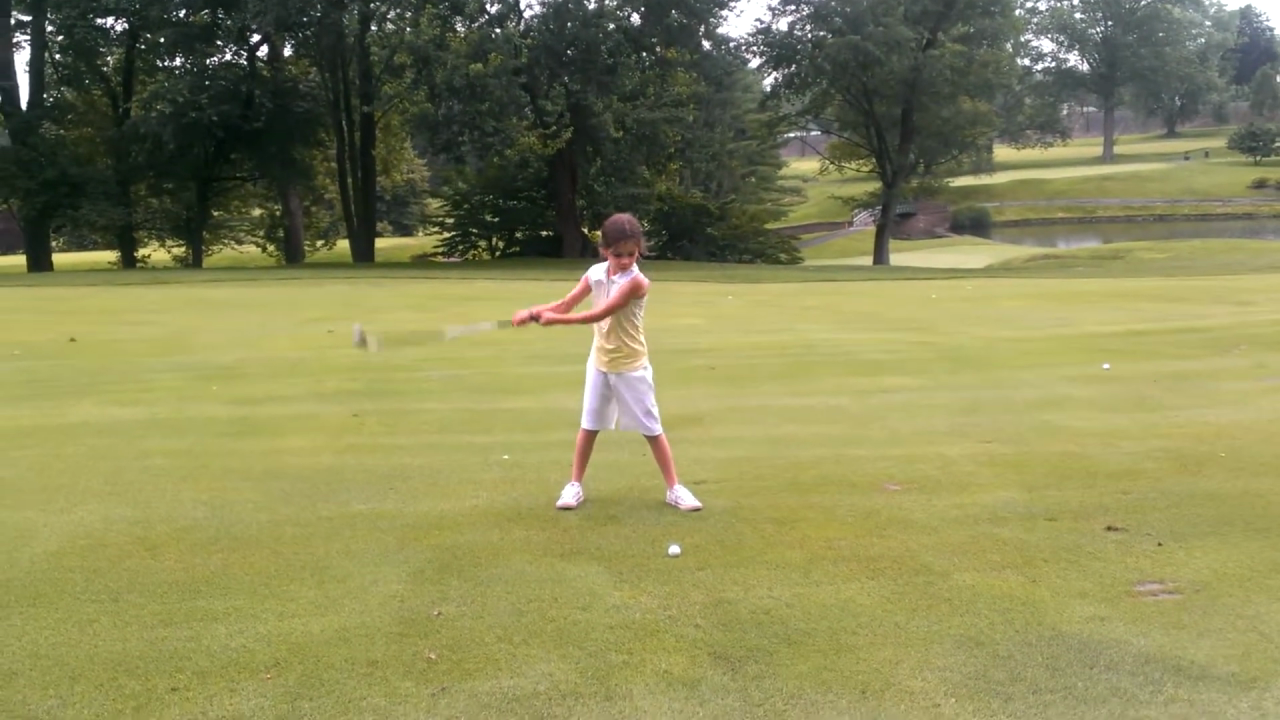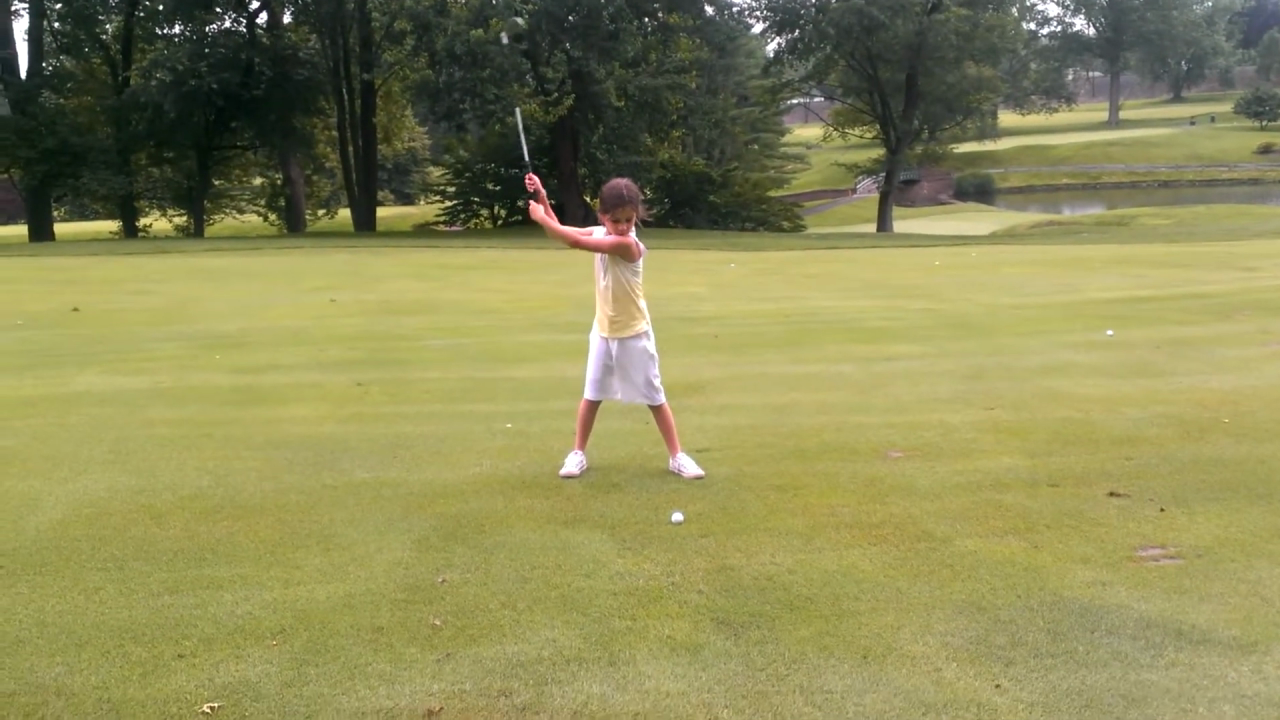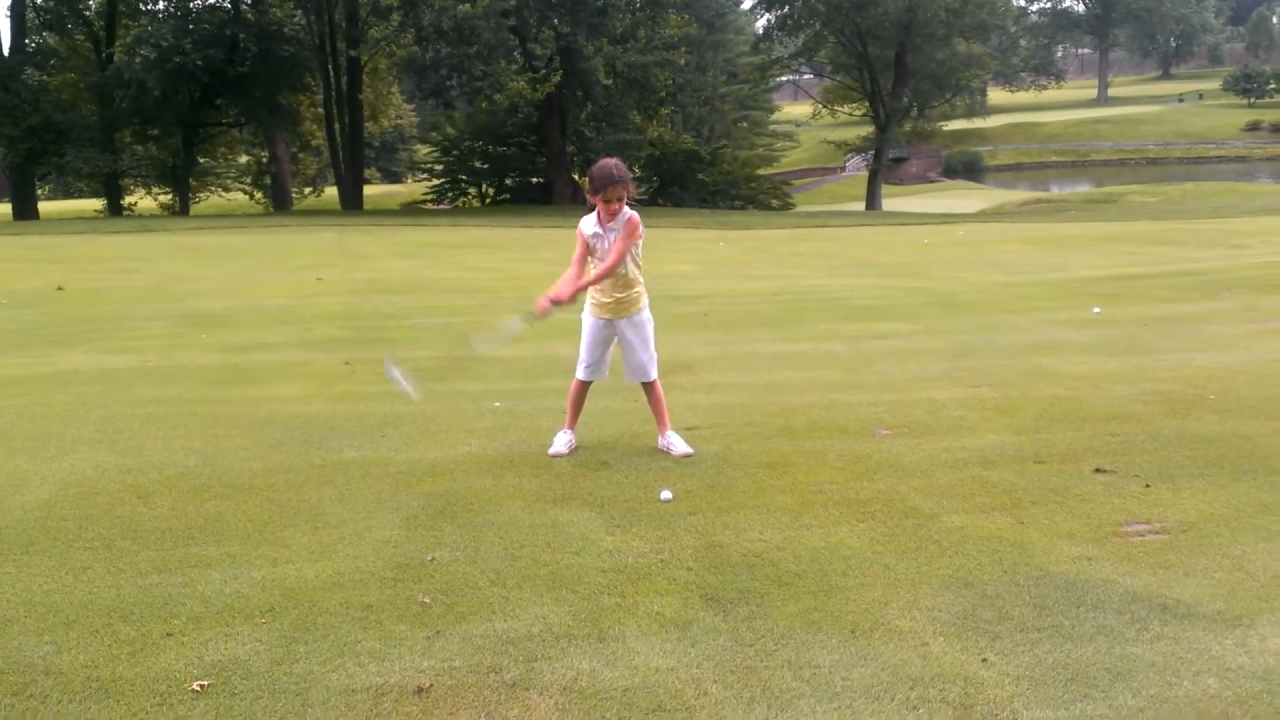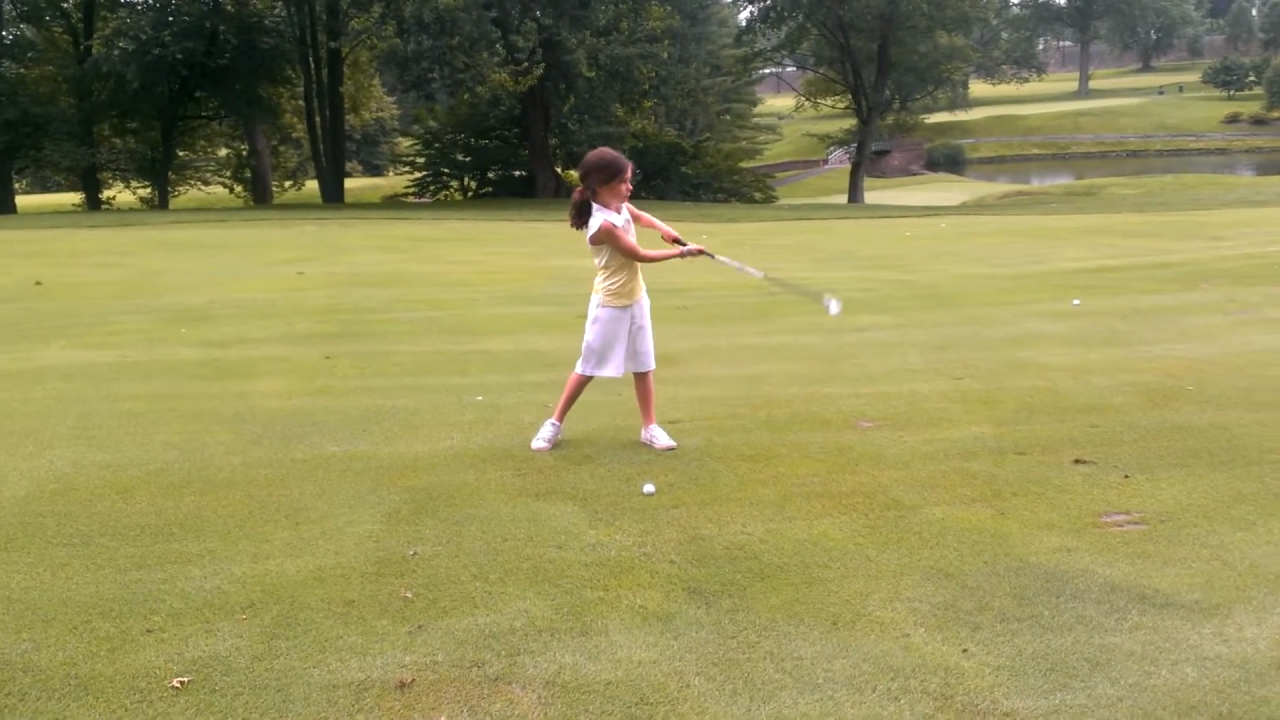
dt=0.5s
person 1, frame 1
left shoulder: (637, 282)
right shoulder: (596, 273)
left elbow: (598, 314)
right elbow: (567, 302)
left wrist: (555, 318)
right wrist: (536, 312)
left hip: (631, 366)
right hip: (600, 362)
left knee: (651, 428)
right knee: (589, 426)
left ankle: (674, 488)
right ankle: (575, 484)
person 1, frame 2
left shoulder: (627, 244)
right shoulder: (600, 233)
left elbow: (574, 241)
right elbow: (564, 232)
left wrist: (541, 217)
right wrist: (542, 200)
left hip: (633, 334)
right hip: (603, 331)
left knee: (654, 396)
right knee: (592, 394)
left ankle: (676, 456)
right ankle: (578, 453)
person 1, frame 3
left shoulder: (631, 220)
right shoulder: (586, 227)
left elbow: (612, 265)
right elbow: (577, 269)
left wrist: (575, 290)
right wrist: (552, 294)
left hip: (633, 310)
right hip: (598, 312)
left knee: (647, 375)
right knee: (585, 374)
left ankle: (666, 434)
right ankle: (568, 431)
person 1, frame 4
left shoulder: (619, 204)
right shoulder: (603, 225)
left elbow: (639, 216)
right elbow: (639, 255)
left wrist: (662, 227)
right wrist: (681, 252)
left hip: (635, 299)
right hip: (610, 304)
left knee: (643, 366)
right knee: (588, 367)
left ankle: (649, 427)
right ankle: (555, 424)
